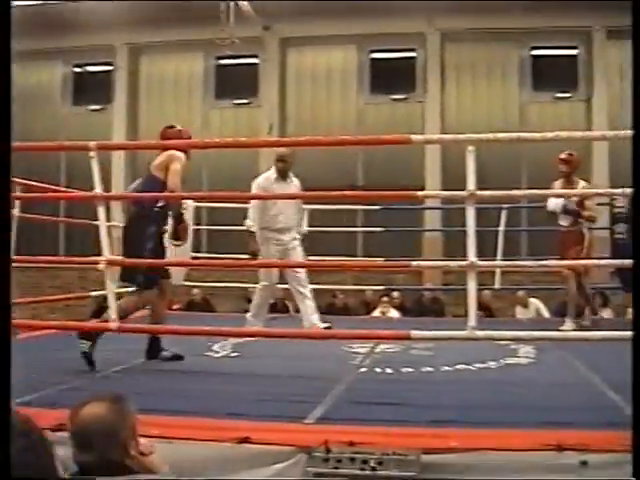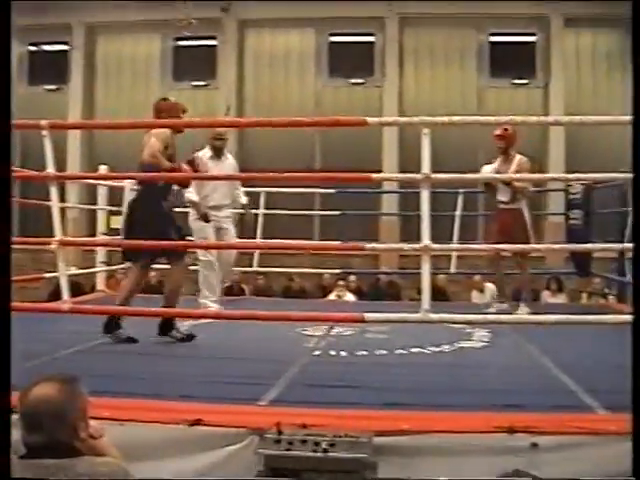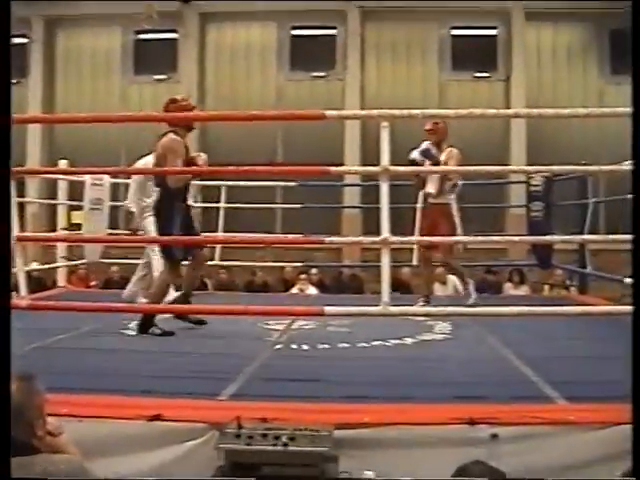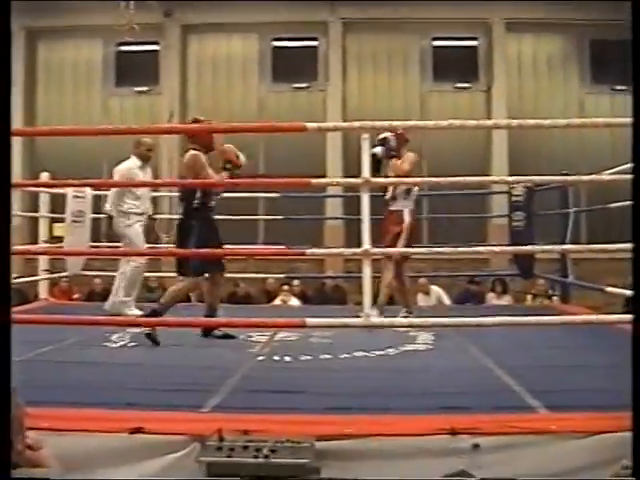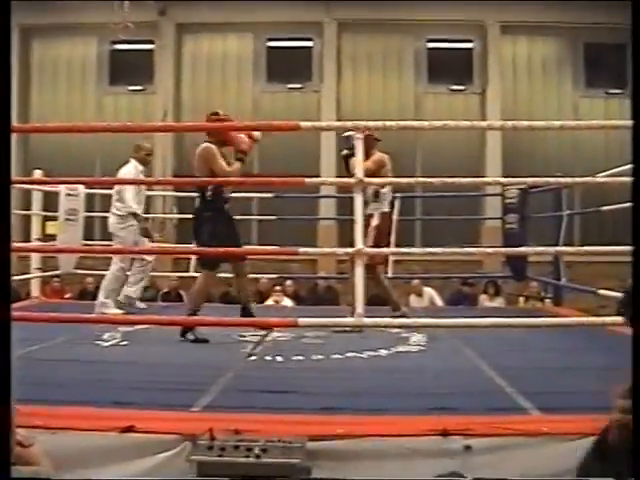
dt=0.3s
person 1, frame 1
left shoulder: (161, 161)
right shoulder: (177, 156)
left elbow: (133, 193)
right elbow: (173, 189)
right wrist: (180, 220)
left hip: (144, 225)
right hip: (146, 227)
left knee: (162, 287)
right knee: (148, 293)
left ankle: (155, 346)
right ankle: (91, 331)
person 1, frame 2
left shoulder: (162, 137)
right shoulder: (163, 132)
right elbow: (148, 157)
left wrist: (177, 171)
right wrist: (176, 169)
left hip: (143, 204)
right hip: (154, 205)
left knee: (140, 268)
right knee: (179, 262)
left ankle: (114, 321)
right ankle: (167, 324)
person 1, frame 3
left shoulder: (175, 140)
right shoulder: (174, 141)
right elbow: (175, 181)
left wrist: (191, 163)
left hip: (176, 206)
right hip: (172, 207)
left knee: (199, 256)
right knee: (172, 266)
left ankle: (183, 303)
right ankle: (146, 321)
person 1, frame 4
left shoulder: (199, 159)
right shoulder: (194, 158)
left elbow: (212, 186)
right elbow: (215, 186)
left wrist: (229, 165)
right wrist: (228, 168)
left hip: (204, 221)
right hip: (194, 223)
left knee: (217, 275)
right knee: (193, 280)
left ankle: (209, 325)
right ankle: (152, 316)
person 1, frame 5
left shoulder: (218, 150)
right shoulder: (207, 150)
right elbow: (229, 174)
left wrist: (244, 146)
right wrist: (241, 156)
left hip: (221, 213)
right hip: (209, 215)
left knee: (240, 266)
right knee: (209, 273)
left ankle: (247, 312)
right ankle: (188, 325)
person 2, frame 1
left shoulder: (583, 188)
right shoulder: (555, 185)
left elbow: (592, 216)
left wrist: (575, 212)
right wrist: (553, 208)
left hip: (579, 235)
right hip: (564, 234)
left knee: (571, 274)
right knee: (577, 277)
left ankle: (570, 320)
right ankle: (593, 310)
person 2, frame 2
left shoulder: (522, 162)
right shoulder: (495, 163)
left elbow: (524, 189)
left wrist: (504, 179)
right wrist: (487, 181)
left hip: (517, 213)
right hip: (499, 213)
left knee: (521, 260)
right knee: (494, 257)
left ankle: (524, 303)
right ankle: (500, 299)
person 2, frame 3
left shoulder: (452, 153)
right shoulder: (428, 154)
left elbow: (450, 176)
left wrist: (436, 161)
left hip: (446, 207)
right hip: (429, 207)
left knee: (443, 257)
right knee: (425, 254)
left ankle: (467, 283)
right ankle: (425, 298)
person 2, frame 4
left shoulder: (410, 157)
right shoulder: (391, 161)
left elbow: (401, 172)
left wrist: (390, 153)
right wrist: (376, 164)
left hip: (402, 215)
right hip: (390, 214)
left knee: (389, 262)
right knee: (396, 267)
left ankle: (378, 310)
right ankle: (407, 309)
person 2, frame 5
left shoulder: (380, 158)
right shoulder: (371, 161)
left wrist: (352, 154)
right wrist: (348, 160)
left hip: (377, 217)
right hip: (371, 216)
left knee: (372, 267)
right knee: (372, 268)
right ankle: (397, 308)
person 3, frame 1
left shoulder: (295, 183)
right shoulder: (262, 182)
right elbow: (254, 212)
left wrist: (301, 233)
right wrist: (253, 239)
left hip: (291, 237)
right hip: (270, 236)
left knee: (299, 278)
right knee: (268, 282)
left ankle: (312, 322)
right ankle: (254, 323)
person 3, frame 2
left shoulder: (231, 161)
right shoulder: (198, 159)
left elbow: (236, 188)
right elbow: (190, 188)
left wrist: (245, 208)
right wrist: (198, 208)
left hip: (225, 214)
right hip: (202, 214)
left knee: (229, 257)
right knee: (209, 259)
left ankle: (213, 297)
right ankle: (208, 302)
person 3, frame 3
right shoulder: (144, 165)
right elbow: (134, 193)
right wrist: (133, 218)
right hip: (147, 214)
left knee: (151, 256)
right knee: (158, 251)
left ankle: (132, 292)
right ankle: (168, 293)
person 3, frame 4
left shoulder: (147, 169)
right shoulder: (125, 168)
right elbow: (113, 197)
left wrist: (149, 217)
right wrist: (111, 223)
left hip: (139, 220)
right hip: (127, 219)
left knee: (129, 261)
right knee: (138, 260)
left ankle: (114, 302)
right ankle: (124, 303)
person 3, frame 5
left shoulder: (138, 171)
right shoulder: (129, 171)
right elbow: (129, 201)
left wrist: (141, 223)
right wrist: (142, 223)
left hip: (132, 222)
right hip: (123, 222)
left knee: (146, 257)
right knee: (120, 264)
left ankle: (129, 295)
right ankle: (104, 303)
